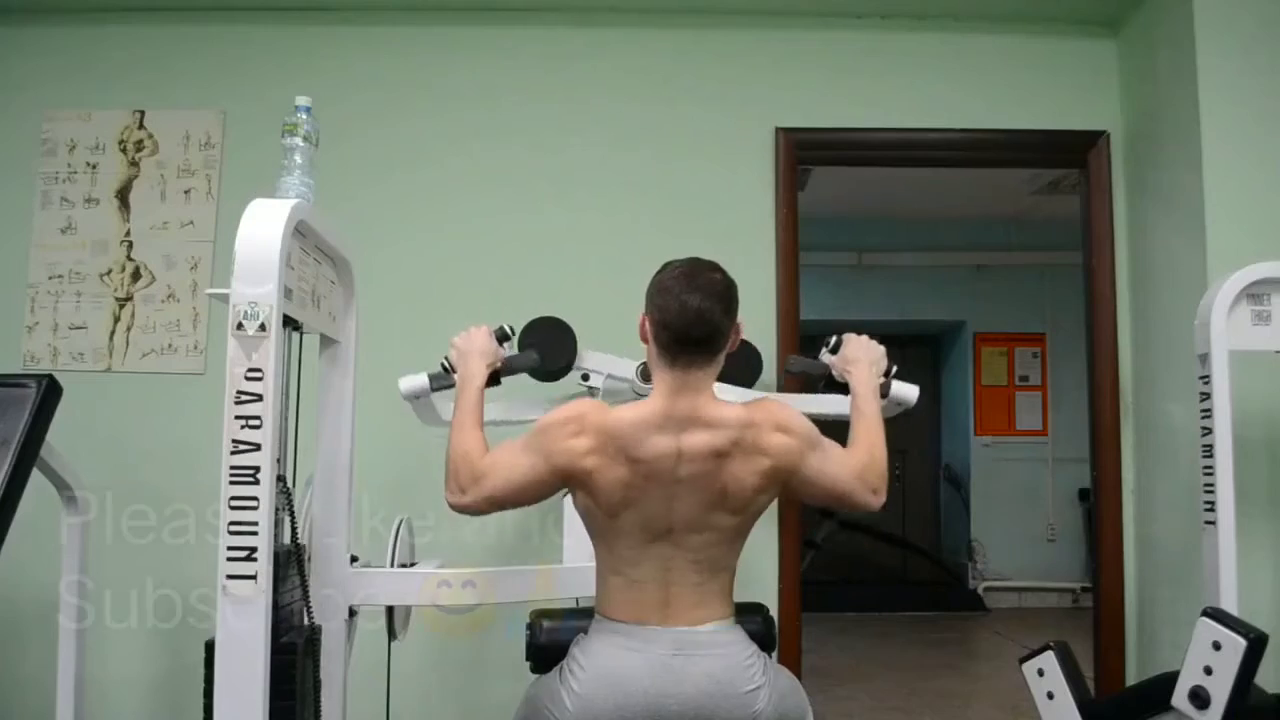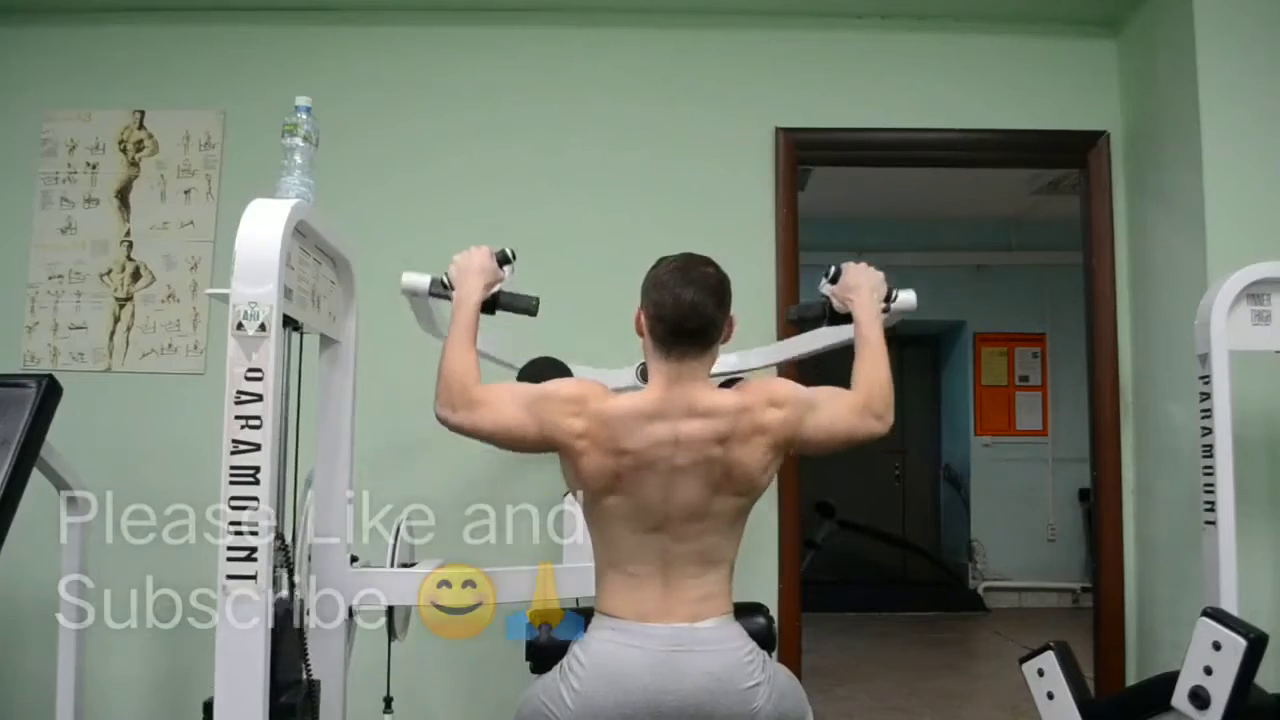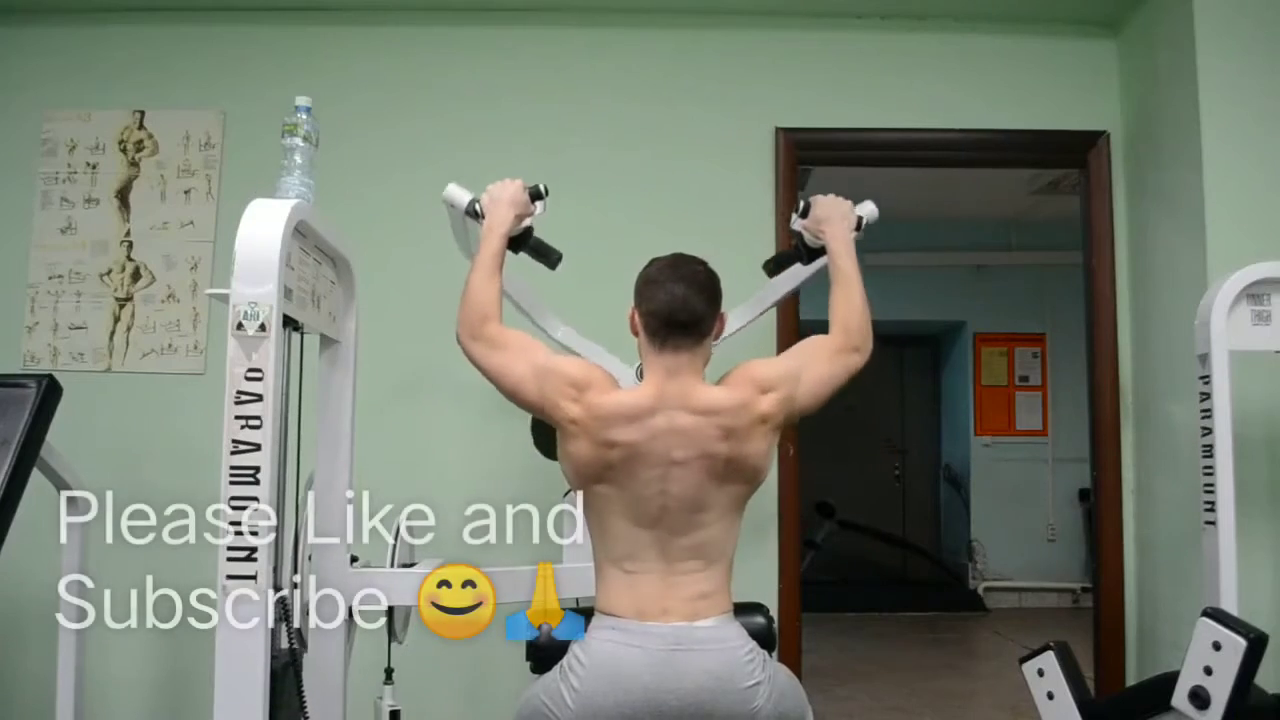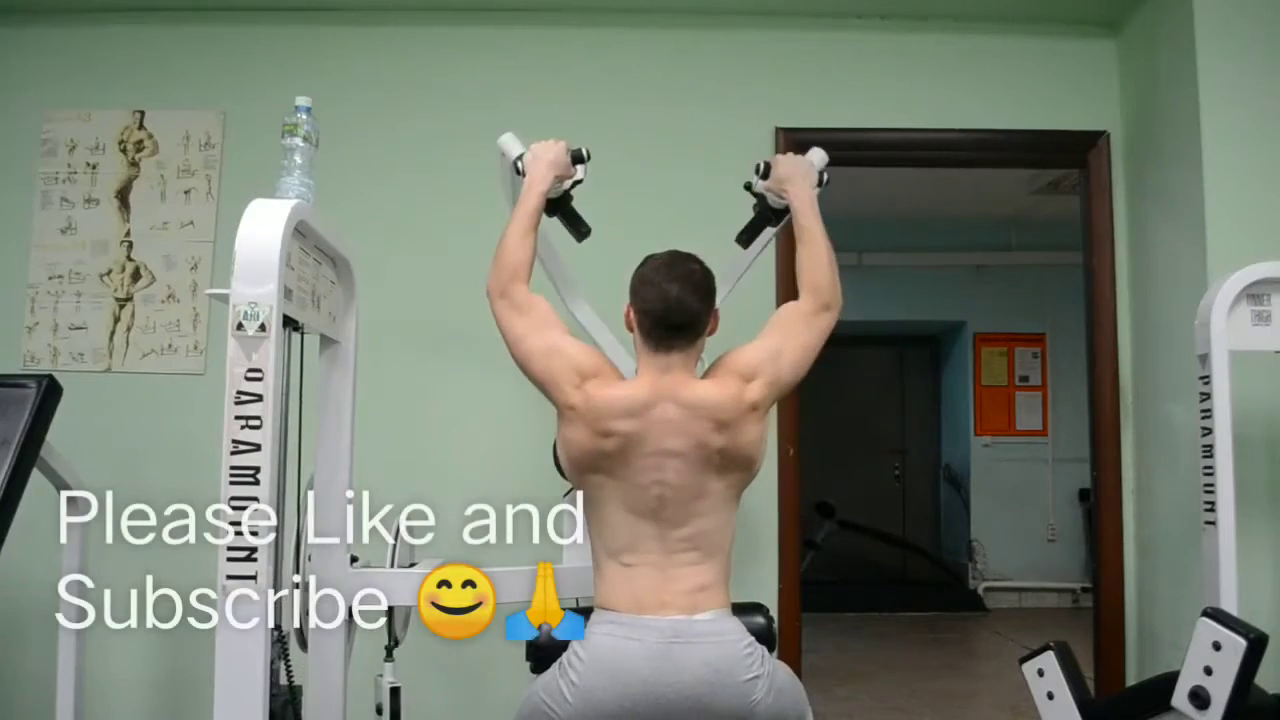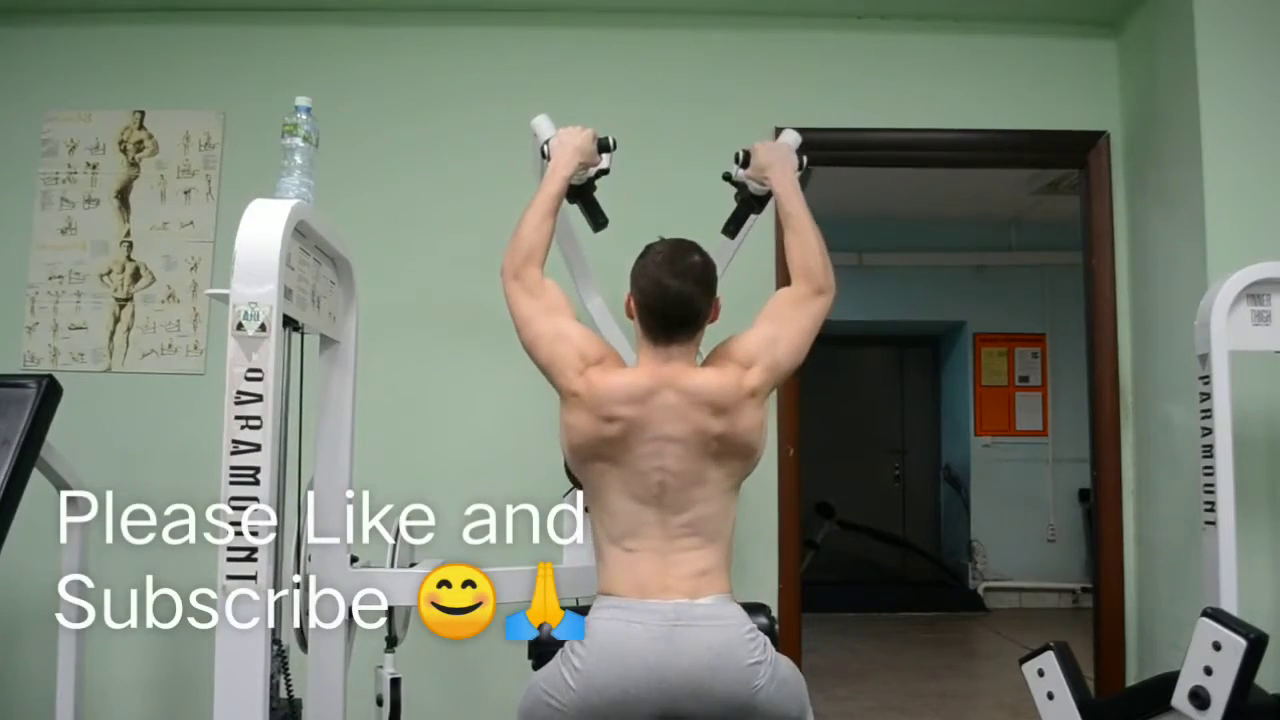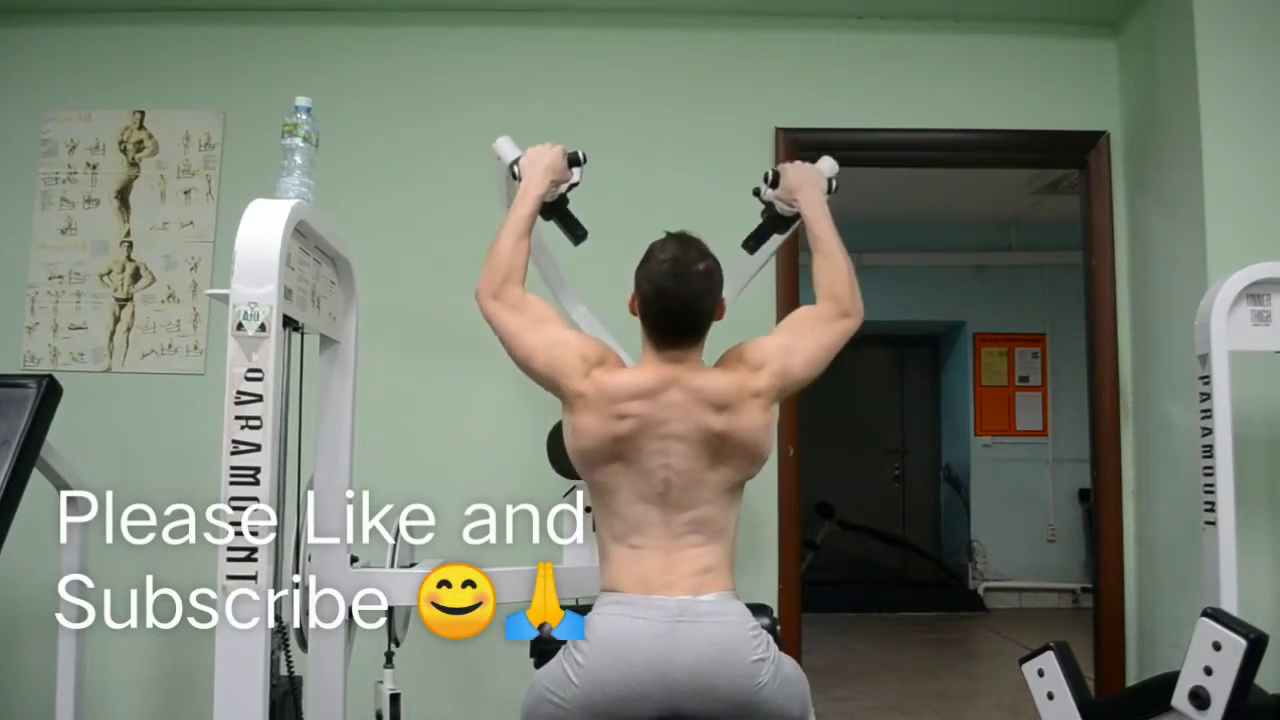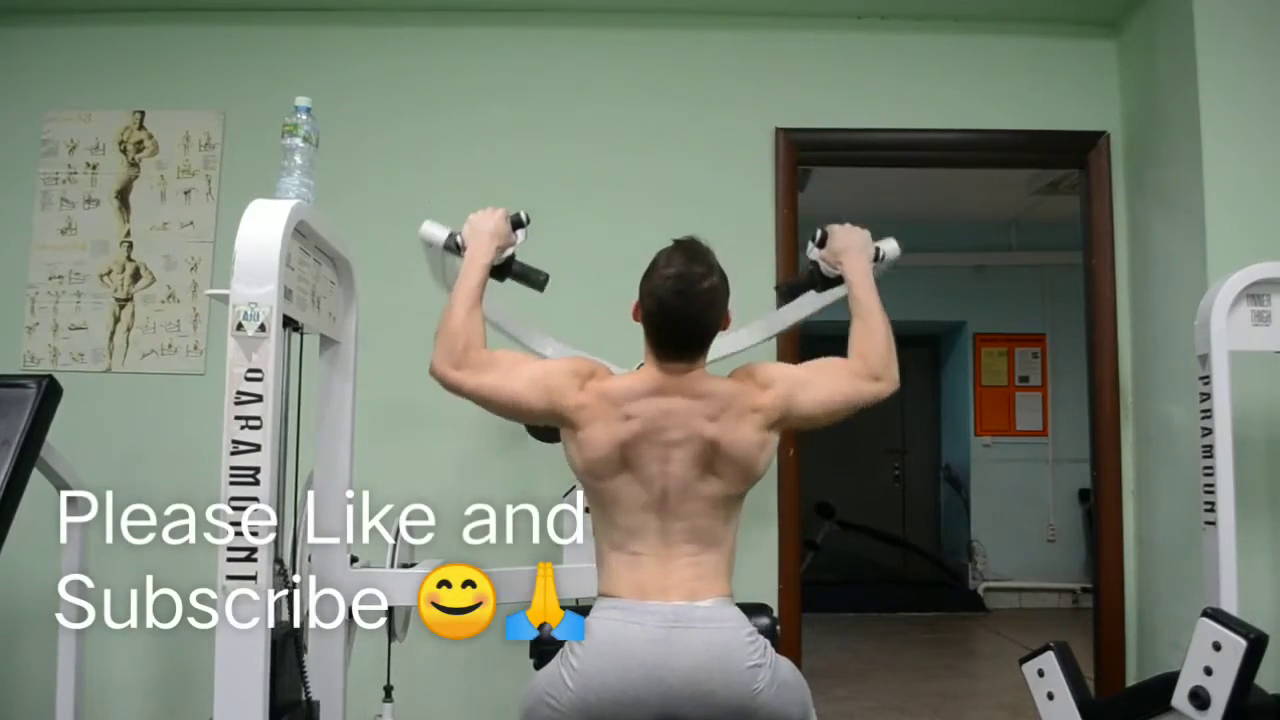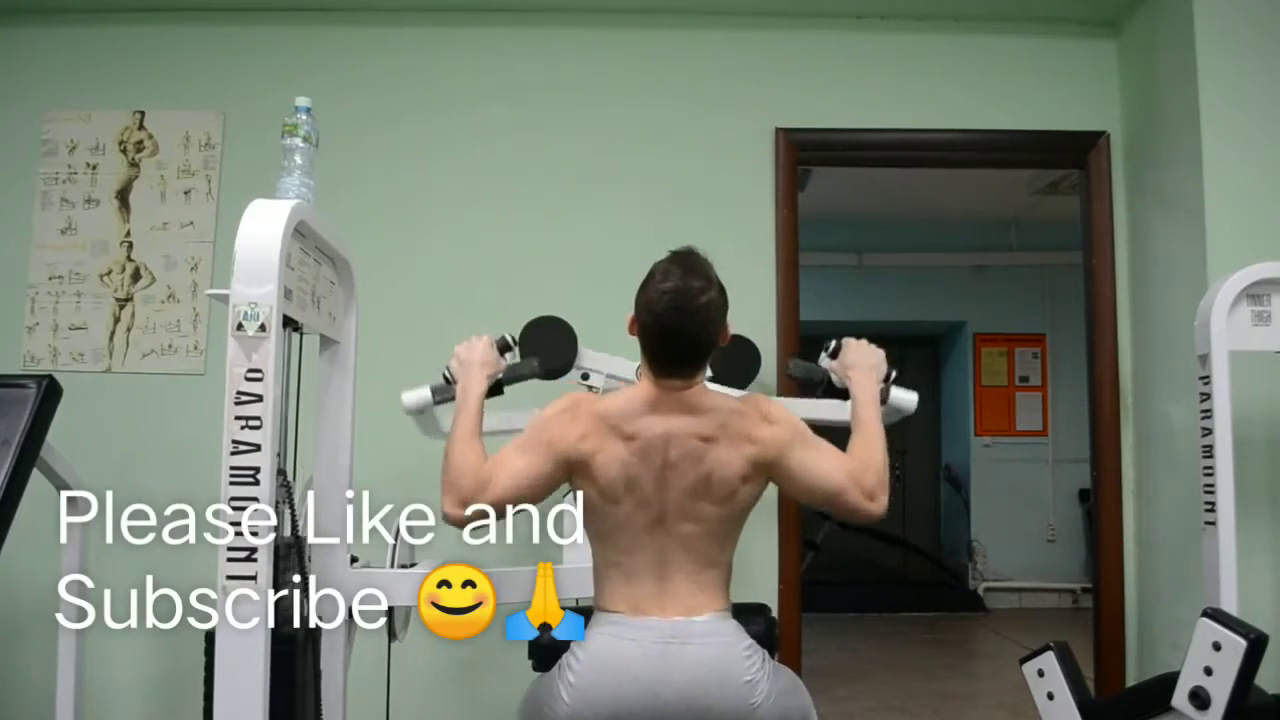
dt=0.3s
person 1, frame 1
left shoulder: (583, 435)
right shoulder: (770, 437)
left elbow: (466, 490)
right elbow: (869, 490)
left wrist: (472, 373)
right wrist: (865, 380)
left hip: (609, 675)
right hip: (725, 675)
person 1, frame 2
left shoulder: (580, 418)
right shoulder: (766, 417)
left elbow: (457, 407)
right elbow: (875, 414)
left wrist: (469, 291)
right wrist: (865, 305)
left hip: (610, 670)
right hip: (724, 669)
person 1, frame 3
left shoulder: (584, 408)
right shoulder: (753, 408)
left elbow: (478, 333)
right elbow: (852, 344)
left wrist: (498, 223)
right wrist: (839, 238)
left hip: (610, 667)
right hip: (722, 665)
person 1, frame 4
left shoulder: (585, 400)
right shoulder: (744, 400)
left elbow: (506, 292)
right elbow: (820, 304)
left wrist: (538, 182)
right wrist: (800, 196)
left hip: (609, 663)
right hip: (722, 661)
person 1, frame 5
left shoulder: (588, 386)
right shoulder: (742, 386)
left elbow: (521, 275)
right elbow: (815, 287)
left wrist: (561, 169)
right wrist: (782, 180)
left hip: (613, 647)
right hip: (723, 645)
person 1, frame 6
left shoulder: (590, 388)
right shoulder: (751, 389)
left elbow: (497, 294)
right elbow: (843, 310)
left wrist: (533, 188)
right wrist: (811, 202)
left hip: (614, 644)
right hip: (727, 643)
person 1, frame 7
left shoulder: (583, 398)
right shoulder: (759, 401)
left elbow: (457, 366)
right elbow: (877, 377)
left wrist: (478, 255)
right wrist: (857, 267)
left hip: (609, 651)
right hip: (723, 650)
person 1, frame 8
left shoulder: (579, 425)
right shoulder: (759, 430)
left elbow: (461, 505)
right elbow: (869, 498)
left wrist: (471, 389)
right wrist: (865, 386)
left hip: (605, 670)
right hip: (721, 667)
